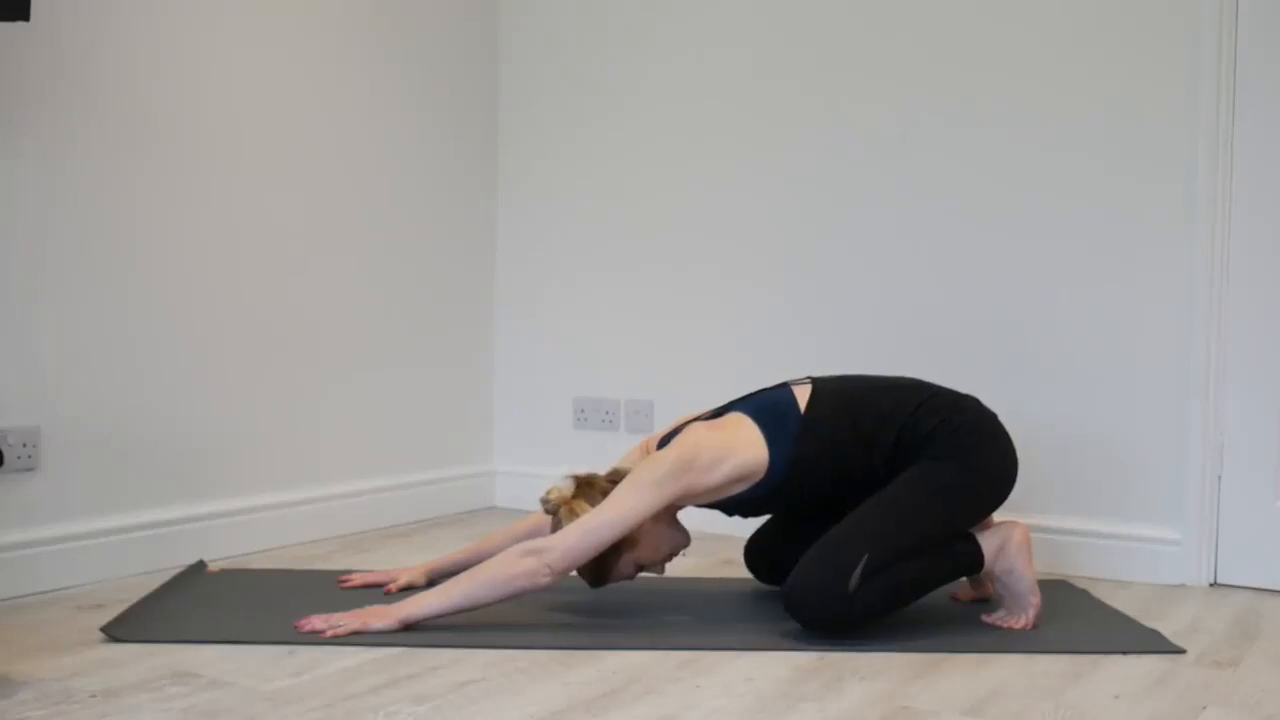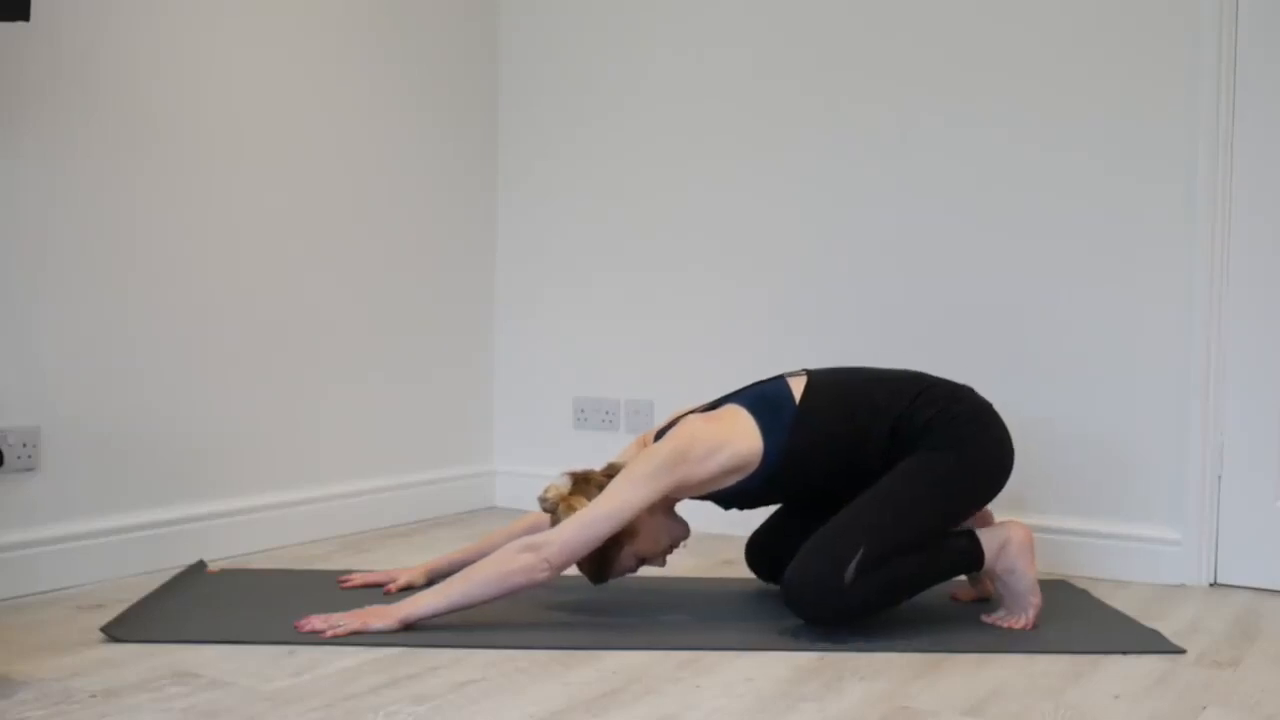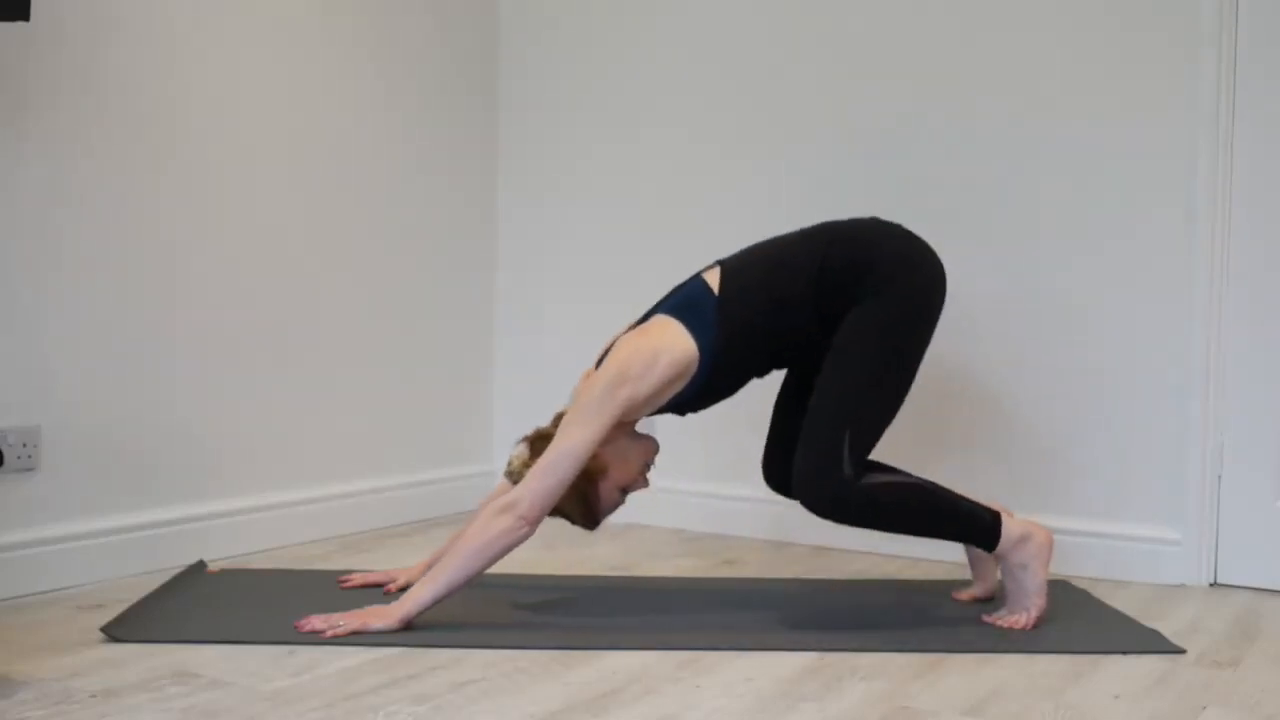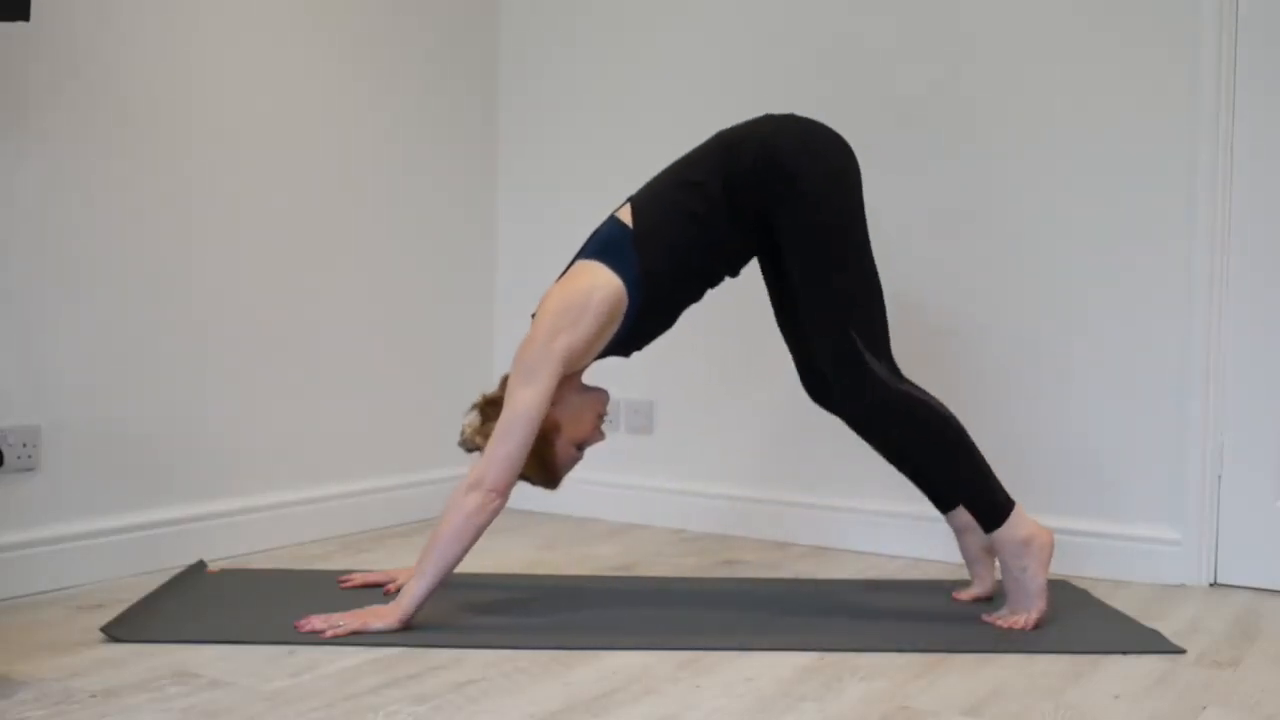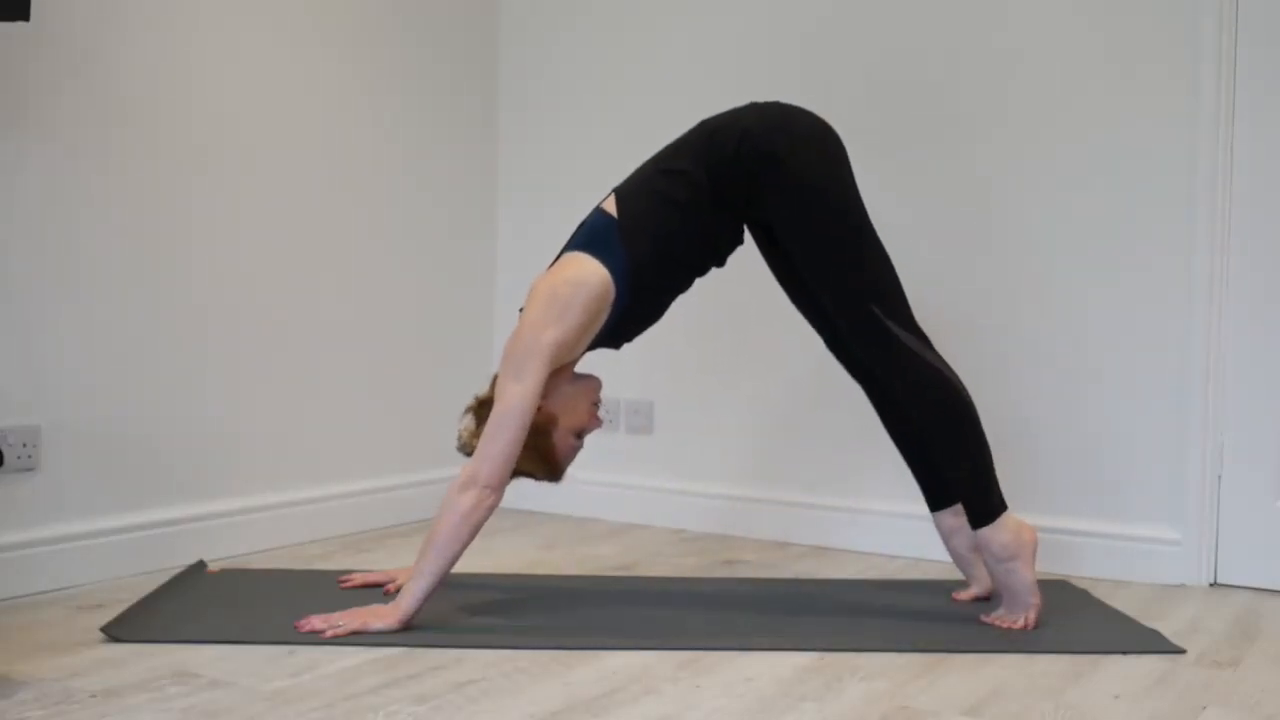
dt=1s
person 1, frame 1
left shoulder: (679, 467)
right shoulder: (659, 455)
left elbow: (541, 561)
right elbow: (548, 524)
left wrist: (401, 614)
right wrist: (428, 570)
left hip: (960, 445)
right hip: (904, 445)
left knee: (819, 598)
right knee: (770, 559)
left ankle: (990, 548)
right ankle: (955, 536)
person 1, frame 2
left shoulder: (678, 462)
right shoulder: (661, 449)
left elbow: (541, 557)
right elbow: (546, 523)
left wrist: (402, 613)
right wrist: (427, 570)
left hip: (957, 437)
right hip: (900, 437)
left knee: (818, 592)
right knee: (771, 558)
left ankle: (991, 547)
right ankle: (952, 529)
person 1, frame 3
left shoulder: (620, 387)
right shoulder: (613, 385)
left elbow: (518, 513)
right elbow: (517, 491)
left wrist: (402, 611)
right wrist: (422, 569)
left hip: (882, 276)
right hip: (844, 287)
left knee: (826, 484)
right knee: (789, 472)
left ankle: (1011, 538)
right ankle: (981, 527)
person 1, frame 4
left shoulder: (557, 344)
right shoulder: (558, 345)
left elbow: (487, 486)
right elbow: (487, 481)
left wrist: (402, 607)
right wrist: (421, 570)
left hip: (788, 168)
right hip: (768, 187)
left knee: (856, 378)
right knee: (827, 382)
left ankle: (1011, 531)
right ankle: (973, 525)
person 1, frame 5
left shoulder: (542, 337)
right shoulder: (545, 338)
left elbow: (480, 482)
right elbow: (483, 479)
left wrist: (402, 608)
right wrist: (420, 569)
left hip: (771, 154)
right hip: (752, 169)
left knee: (880, 343)
right knee: (867, 351)
left ankle: (997, 532)
right ankle: (968, 531)
